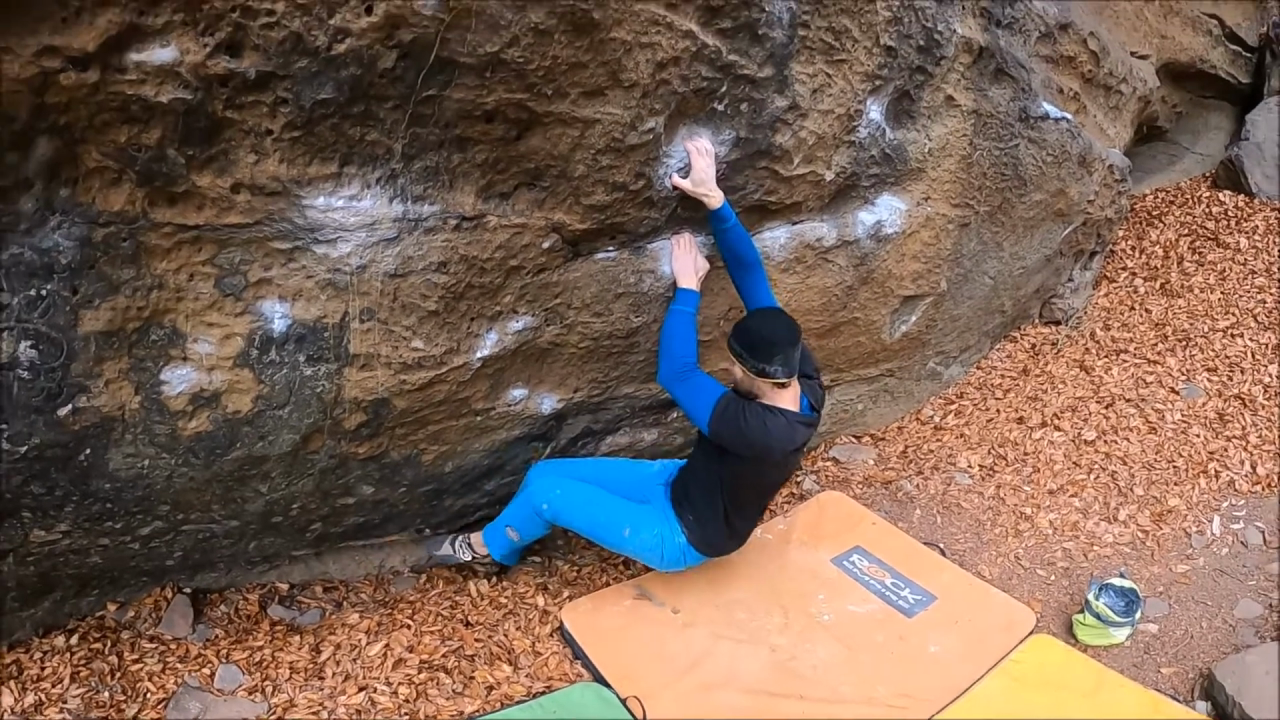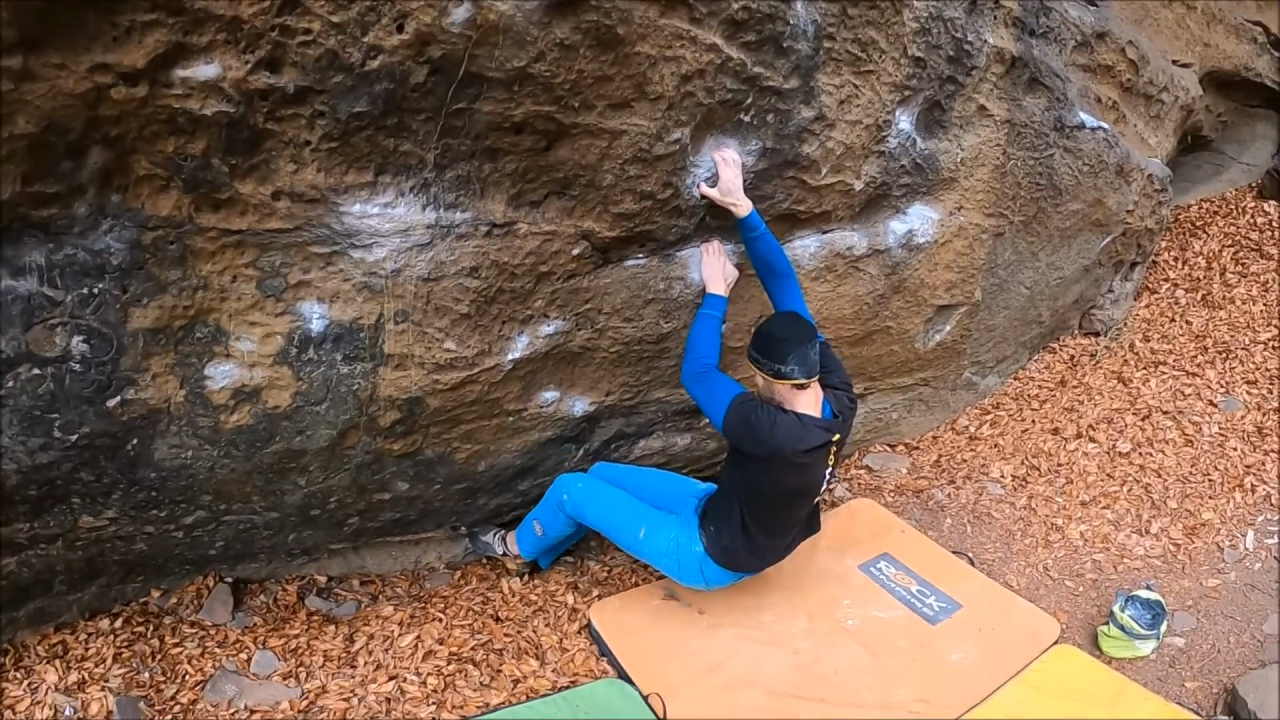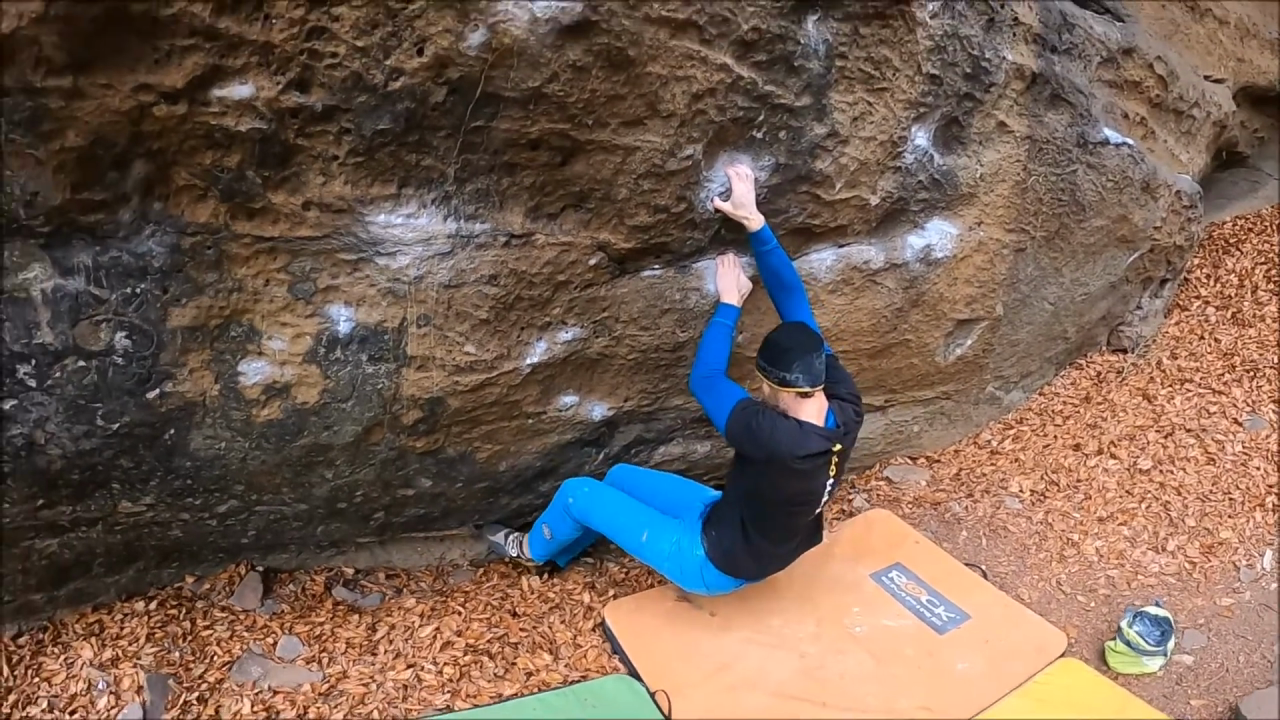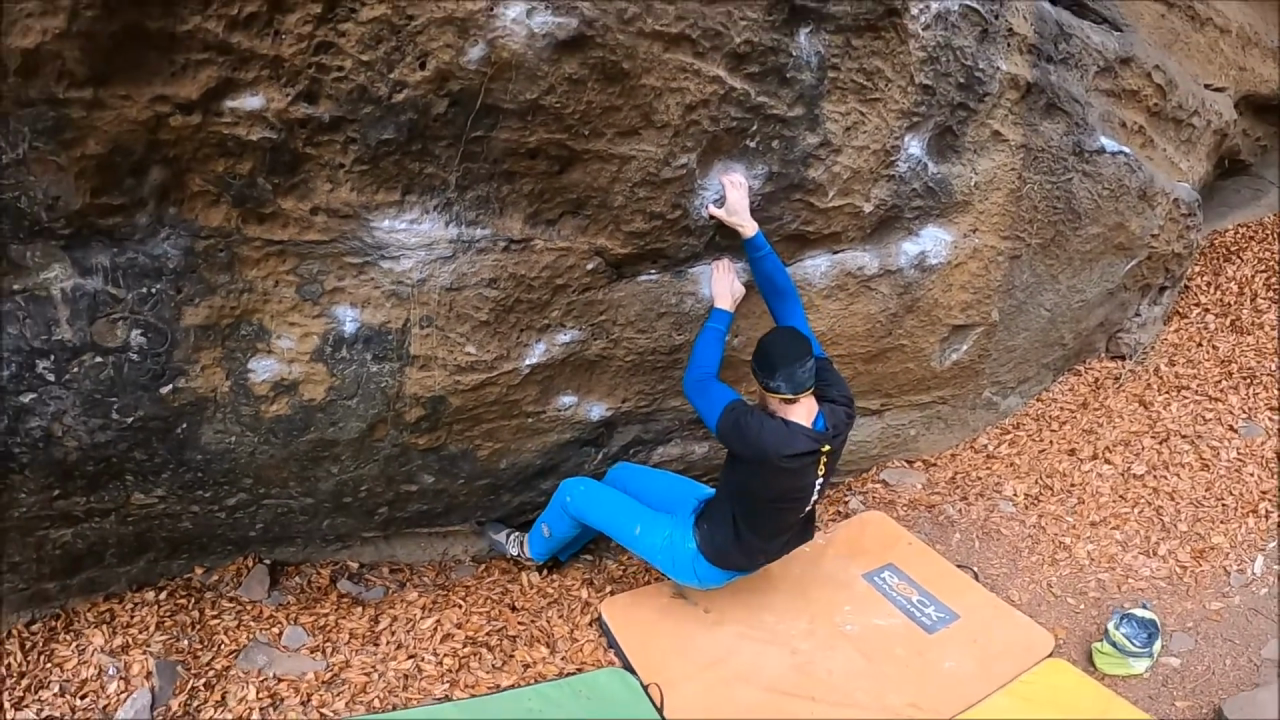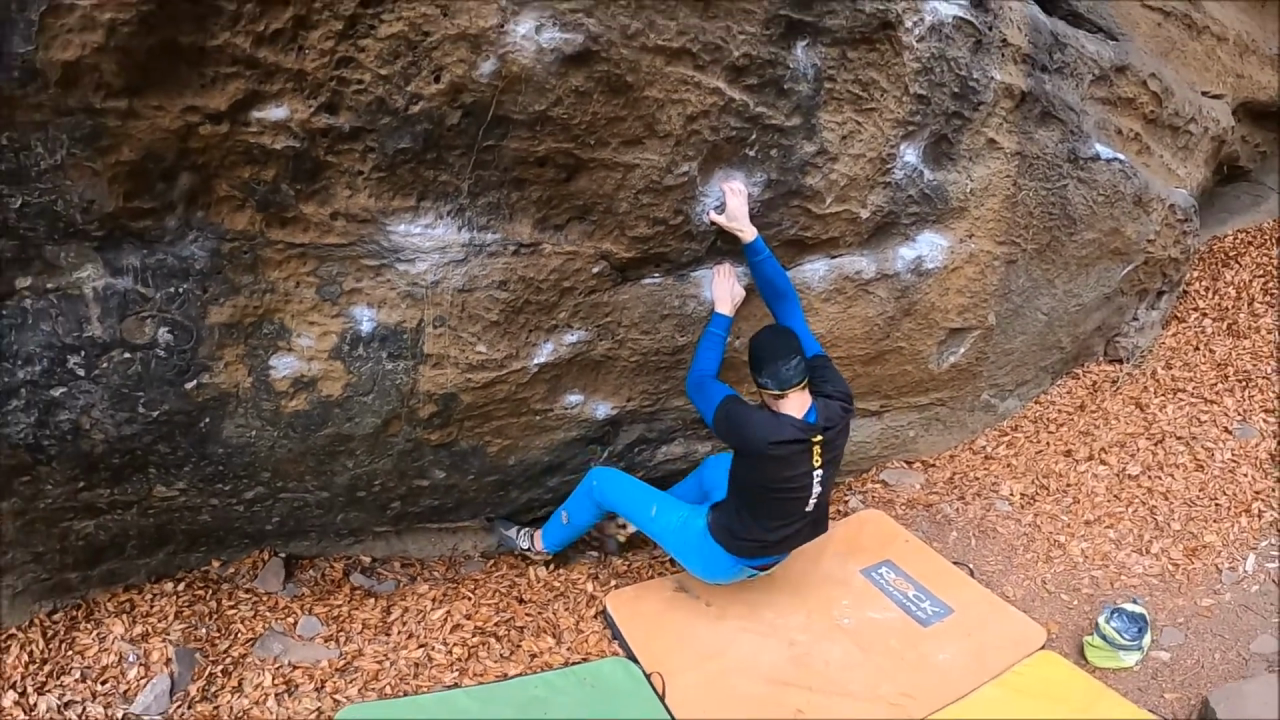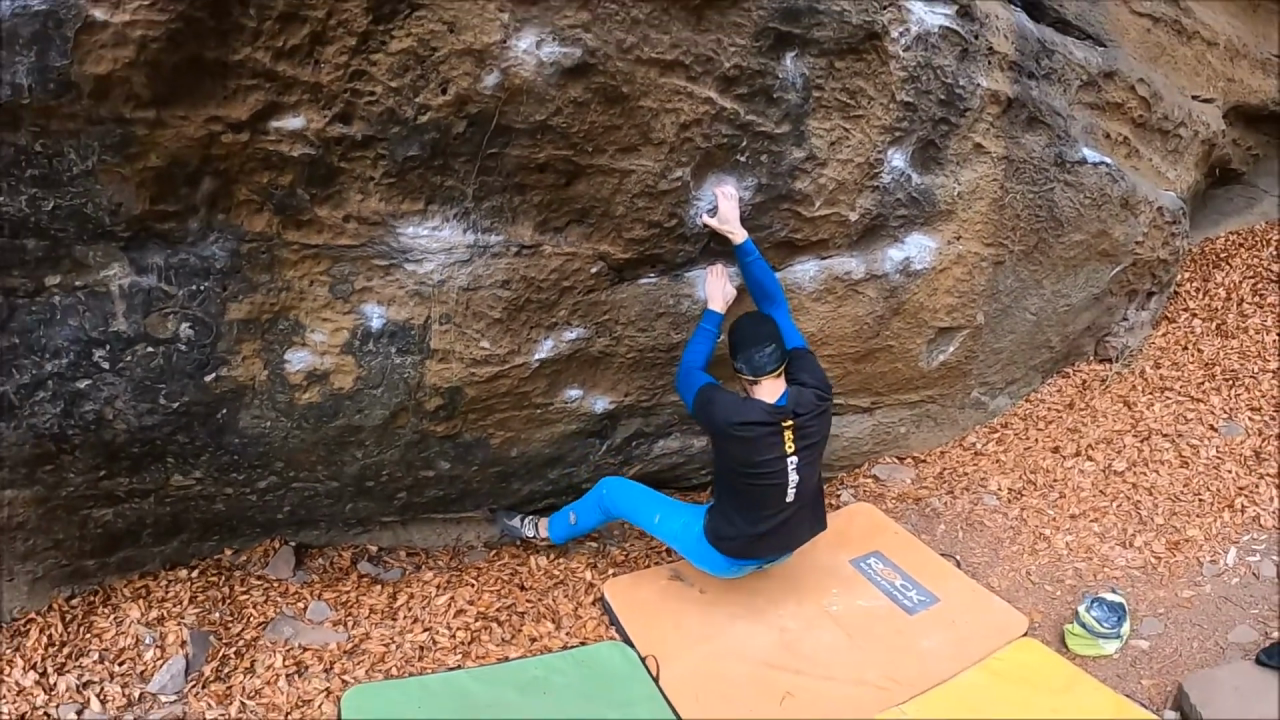
dt=0.4s
person 1, frame 1
left shoulder: (760, 432)
right shoulder: (802, 378)
left elbow: (675, 373)
right elbow: (753, 278)
left wrist: (687, 285)
right wrist: (714, 198)
left hip: (683, 537)
right hip: (680, 483)
left knee: (547, 494)
right knee: (541, 473)
left ankle: (484, 547)
right ankle: (503, 553)
person 1, frame 2
left shoulder: (777, 434)
right shoulder: (837, 394)
left elbow: (697, 374)
right elbow: (787, 290)
left wrist: (716, 291)
right wrist: (742, 208)
left hip: (713, 558)
right hip: (728, 514)
left knee: (571, 489)
right knee: (601, 475)
left ankle: (518, 547)
right ankle: (540, 556)
person 1, frame 3
left shoulder: (779, 441)
right shoulder: (845, 406)
left elbow: (705, 380)
right elbow: (796, 305)
left wrist: (730, 302)
right wrist: (754, 222)
left hip: (717, 566)
right hip: (747, 534)
left knee: (578, 493)
right knee: (620, 477)
left ankle: (533, 550)
right ankle: (558, 554)
person 1, frame 4
left shoulder: (771, 442)
right shoulder: (837, 407)
left elbow: (698, 382)
right elbow: (790, 310)
left wrist: (723, 306)
right wrist: (748, 228)
left hip: (709, 561)
right hip: (741, 529)
left knee: (575, 492)
right knee: (620, 475)
left ankle: (533, 550)
right ankle: (560, 548)
person 1, frame 5
left shoulder: (762, 434)
right shoulder: (837, 403)
left elbow: (699, 383)
right elbow: (789, 309)
left wrist: (723, 310)
right wrist: (748, 233)
left hip: (723, 557)
right hip: (775, 551)
left knee: (602, 481)
right knee: (720, 466)
left ankle: (543, 543)
right ankle: (641, 523)
person 1, frame 6
left shoulder: (731, 417)
right shoulder: (815, 393)
left elbow: (688, 373)
right elbow: (776, 308)
left wrist: (716, 308)
right wrist: (738, 235)
left hip: (728, 556)
right hip: (785, 548)
left knee: (611, 491)
left ankle: (547, 531)
